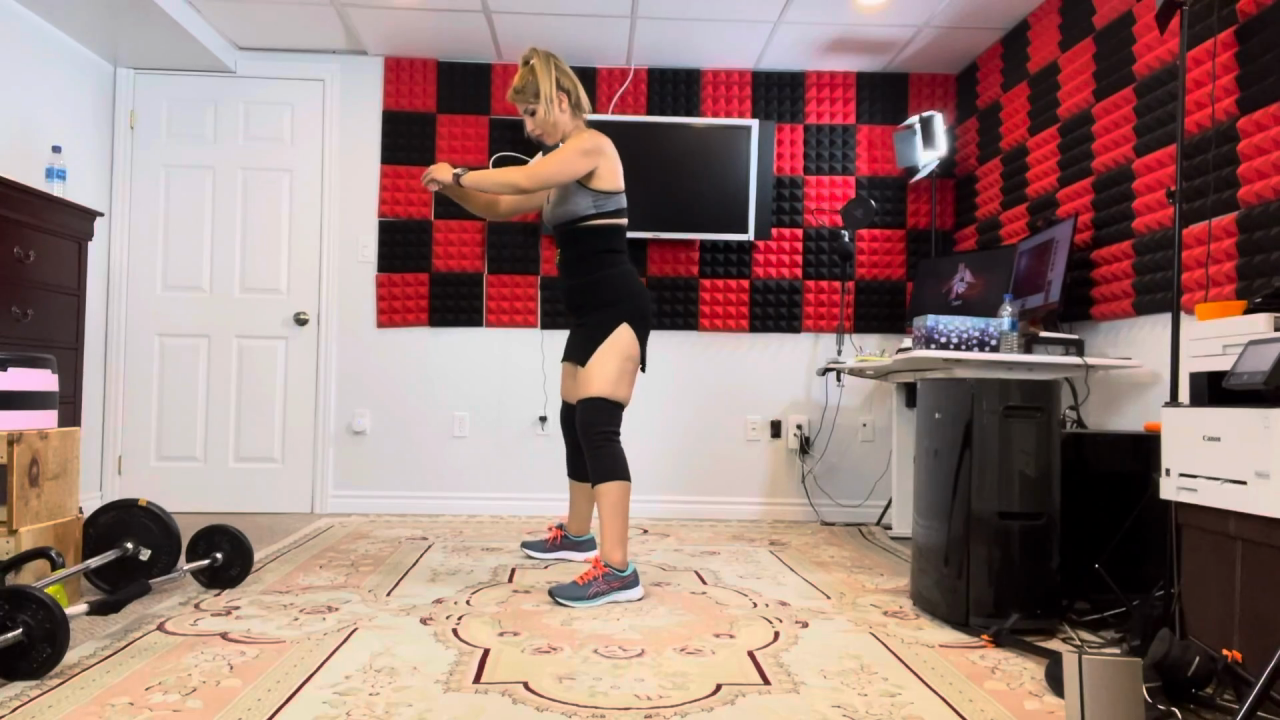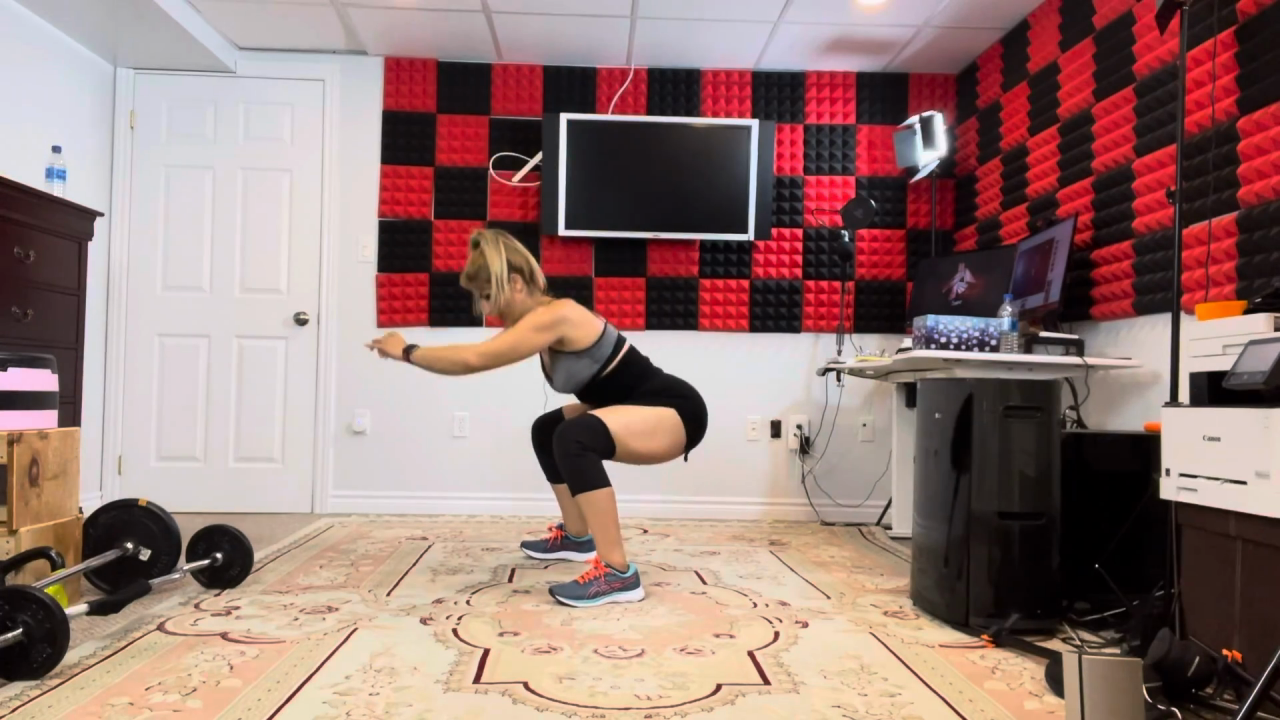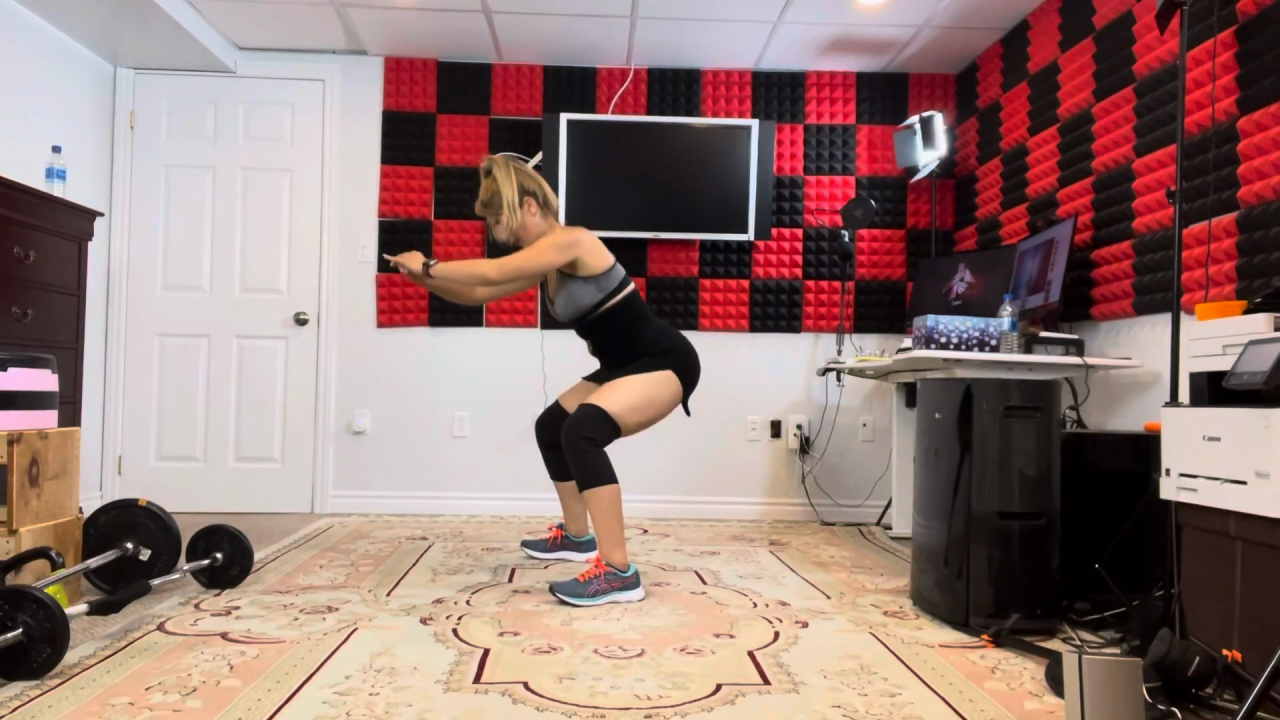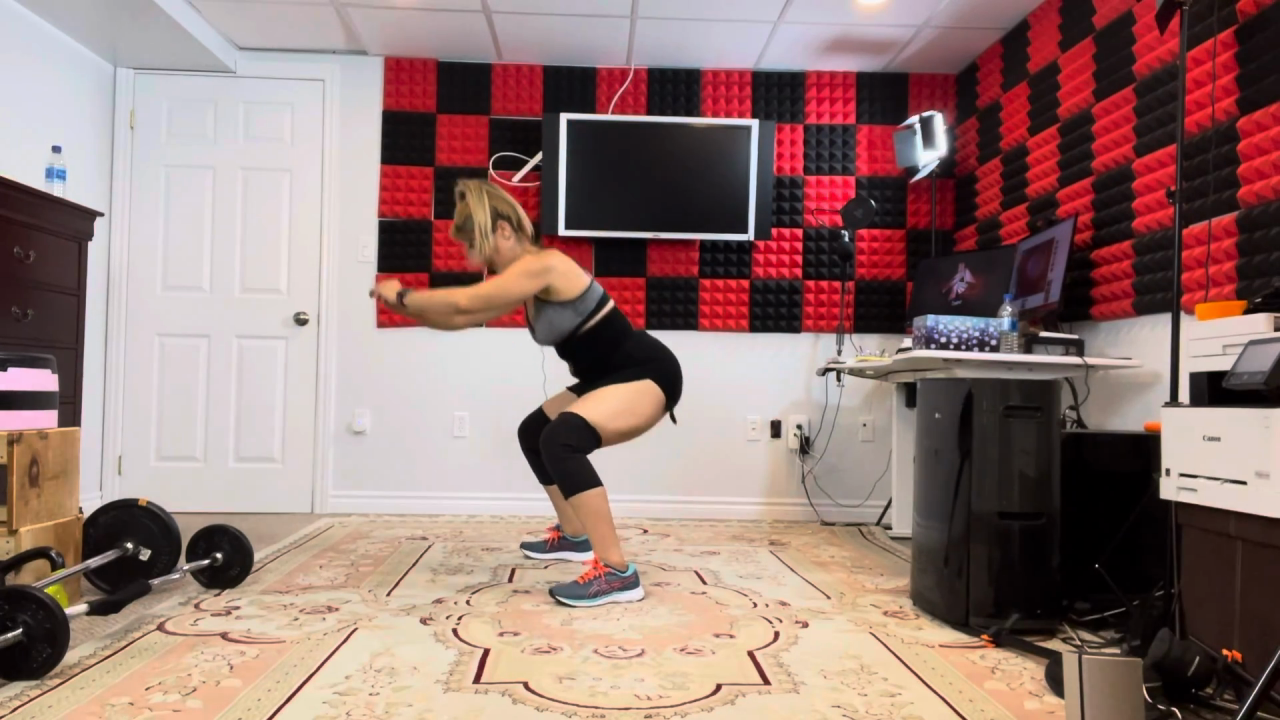
dt=0.7s
person 1, frame 1
left shoulder: (593, 145)
right shoulder: (561, 167)
left elbow: (525, 179)
right elbow: (501, 207)
left wrist: (460, 173)
right wrist: (453, 187)
left hip: (616, 307)
right hip: (591, 311)
left knee: (596, 424)
right knee: (574, 422)
left ankle: (617, 570)
right ankle: (576, 534)
person 1, frame 2
left shoulder: (556, 316)
right shoulder: (536, 322)
left elbow: (476, 358)
right elbow: (477, 357)
left wrist: (409, 351)
right wrist: (412, 352)
left hip: (675, 412)
right hip: (640, 408)
left knee: (574, 438)
right knee: (547, 432)
left ankle: (617, 572)
right ankle: (577, 535)
person 1, frame 3
left shoulder: (572, 241)
right shoulder: (548, 259)
left elbow: (493, 273)
right elbow: (480, 293)
left wrist: (428, 266)
right wrist: (424, 276)
left hip: (665, 362)
right hip: (629, 364)
left knee: (582, 431)
right knee: (552, 426)
left ankle: (618, 570)
right ankle: (576, 535)
person 1, frame 4
left shoulder: (546, 265)
right shoulder: (527, 283)
left elbow: (467, 299)
right elbow: (459, 317)
left wrist: (404, 296)
right wrist: (404, 301)
left hip: (648, 373)
right hip: (614, 376)
left knee: (561, 439)
right knee: (534, 432)
left ankle: (617, 572)
right ankle: (574, 536)
